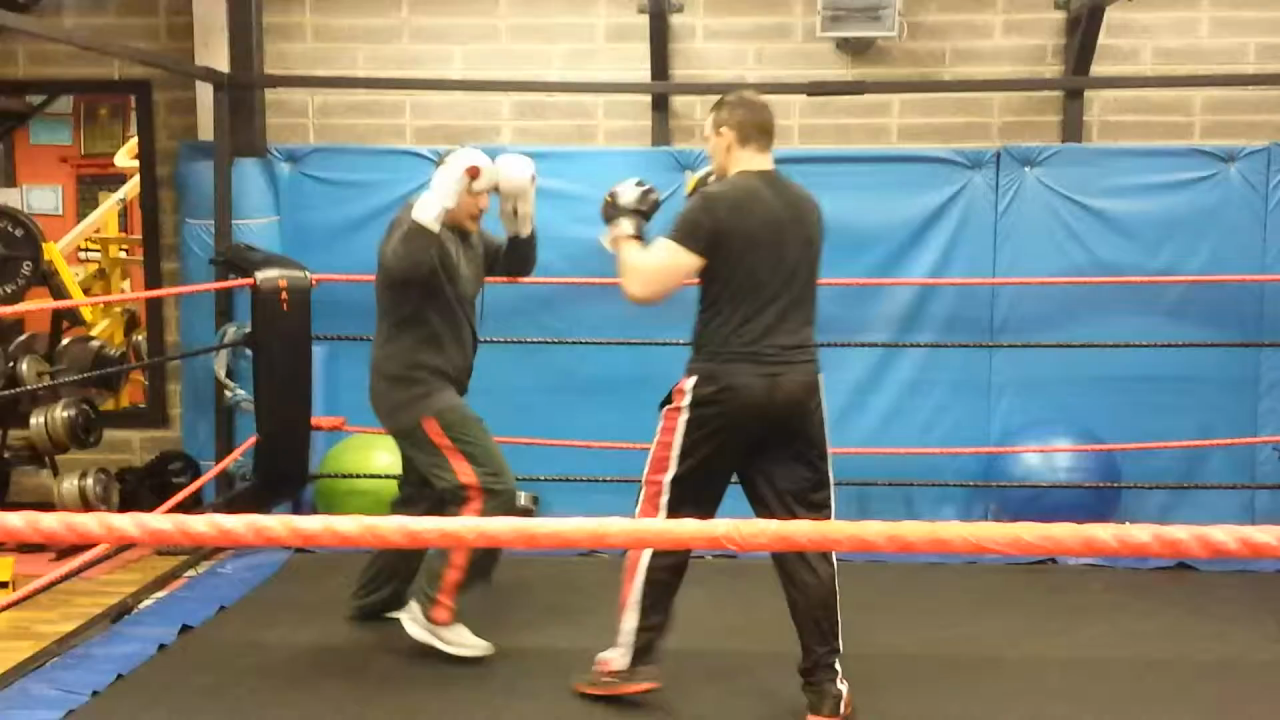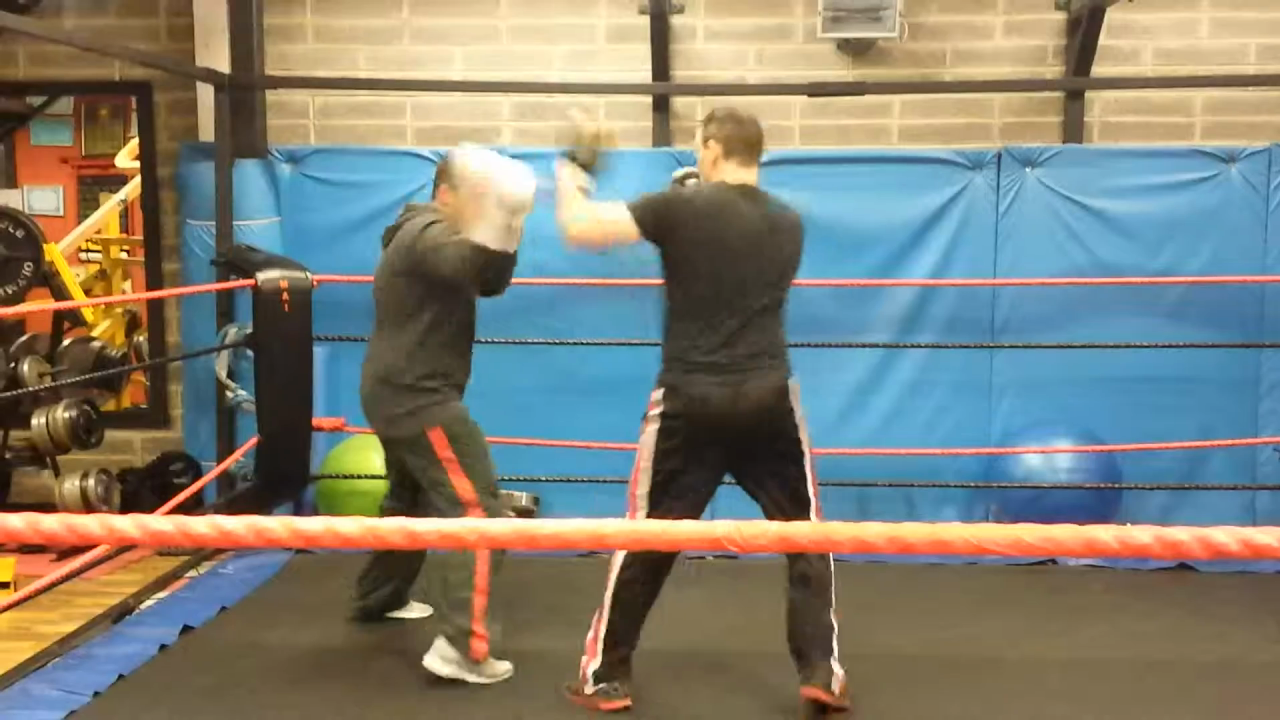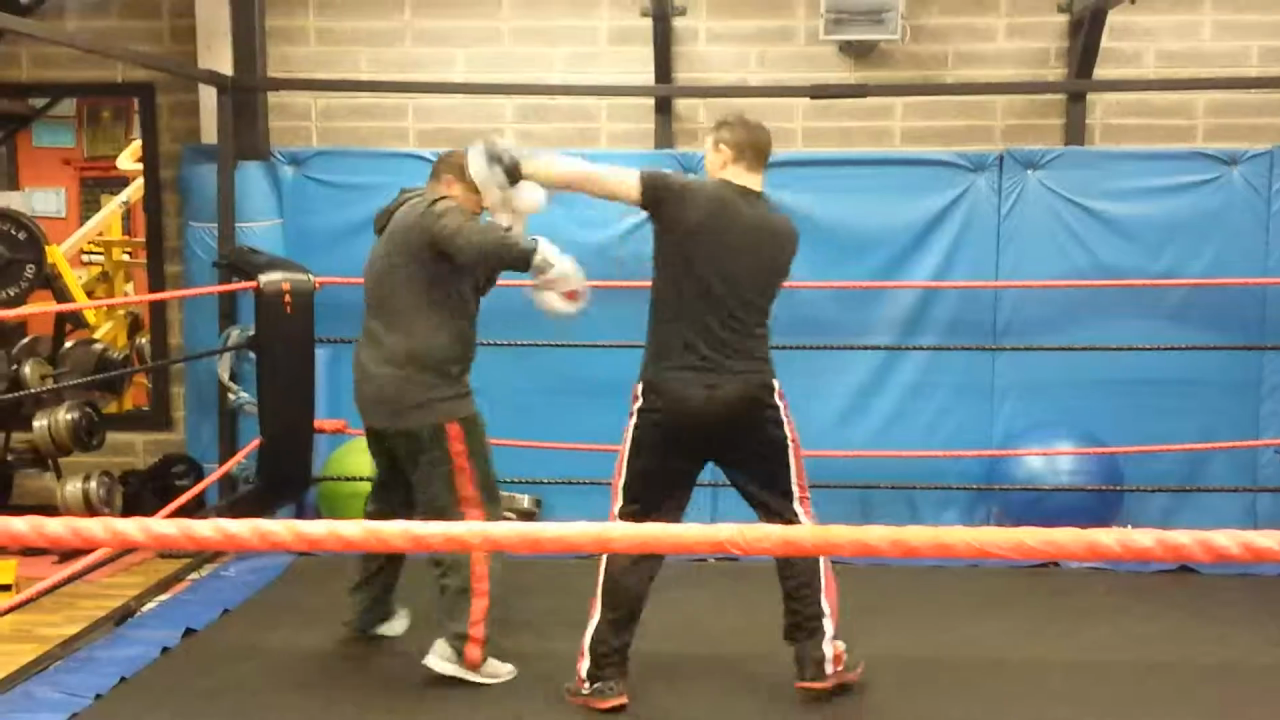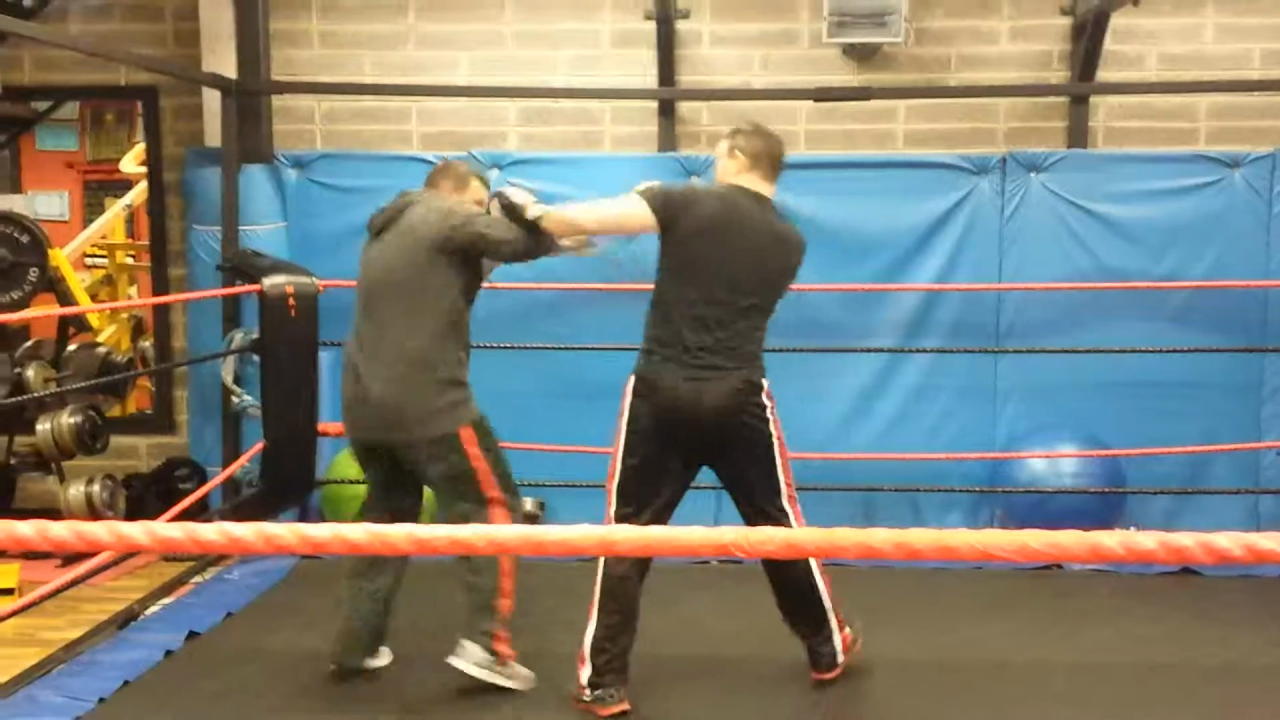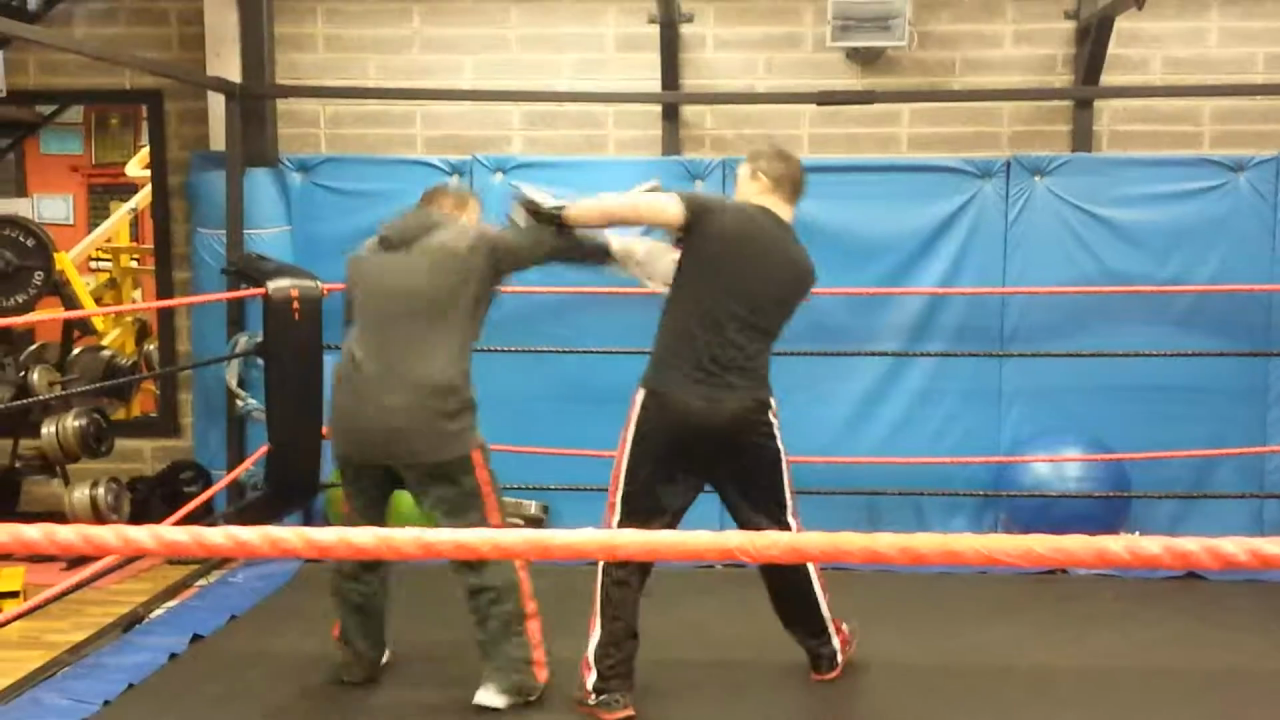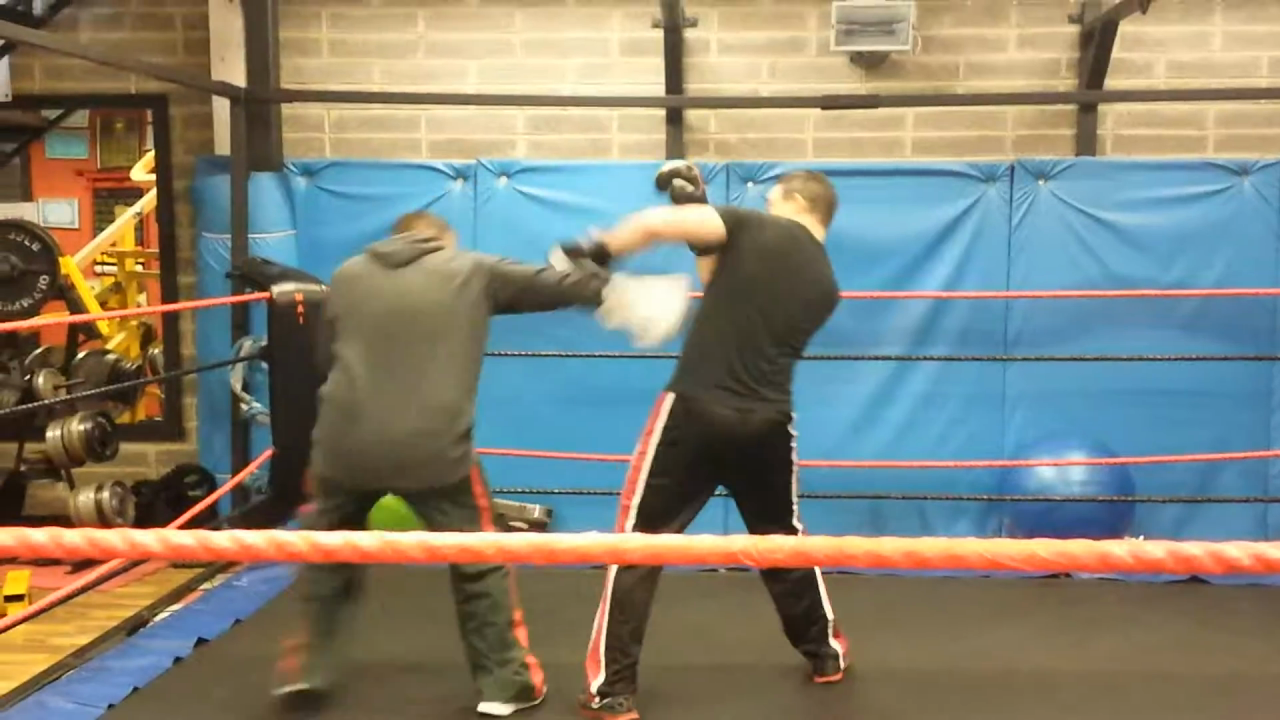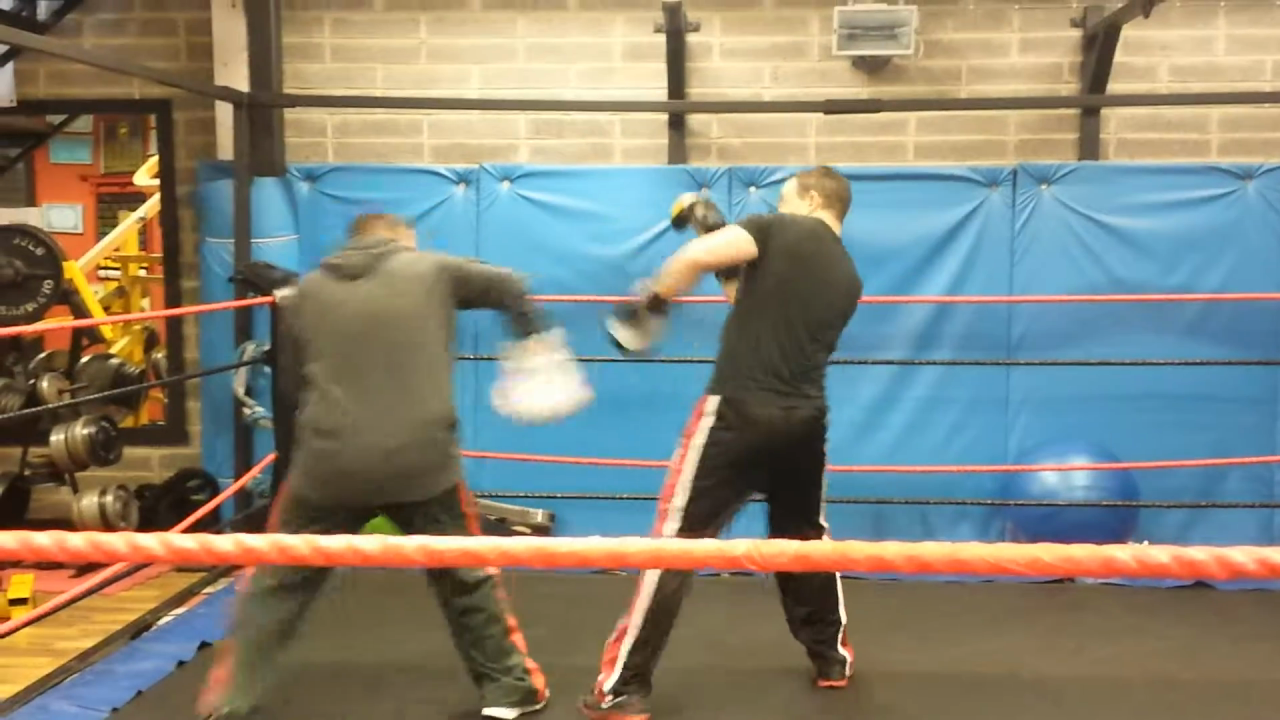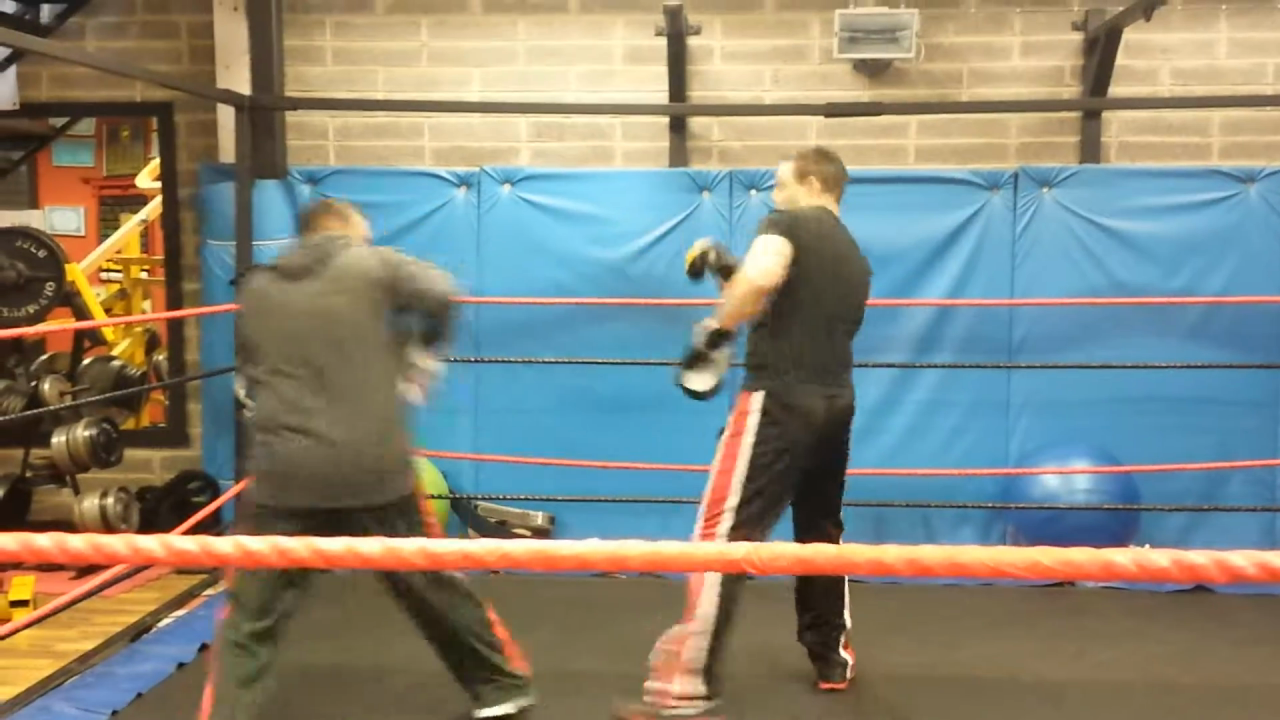
dt=0.1s
person 1, frame 1
left shoulder: (714, 205)
right shoulder: (805, 206)
left elbow: (643, 288)
left wrist: (624, 228)
left hip: (721, 389)
right hip: (796, 387)
left knee: (666, 520)
left ankle: (629, 661)
person 1, frame 2
left shoulder: (685, 206)
right shoulder: (788, 224)
left elbow: (578, 228)
left wrist: (568, 173)
left hip: (691, 400)
right hip: (768, 396)
right knee: (802, 532)
left ankle: (606, 676)
right ankle: (822, 672)
person 1, frame 3
left shoulder: (681, 196)
right shoulder: (782, 233)
left elbow: (582, 174)
left wrist: (514, 163)
left hip: (669, 396)
right hip: (748, 396)
right knee: (793, 521)
left ankle: (601, 675)
right ankle: (822, 659)
person 1, frame 4
left shoulder: (691, 202)
right shoulder: (790, 241)
left elbow: (600, 217)
left wrist: (537, 218)
left hip: (662, 393)
right hip: (739, 397)
left knee: (628, 535)
right knee: (779, 524)
right ankle: (827, 650)
person 1, frame 5
left shoulder: (721, 215)
right shoulder: (800, 264)
left elbow: (626, 206)
left wrist: (560, 213)
left hip: (669, 401)
right hip: (745, 411)
right knee: (776, 532)
right ankle: (825, 648)
person 1, frame 6
left shoulder: (754, 228)
right shoulder: (826, 285)
left elbow: (661, 223)
left wrist: (599, 246)
right wrist: (710, 245)
left hip: (695, 411)
right hip: (768, 423)
right knee: (782, 538)
right ankle: (826, 654)
person 1, frame 7
left shoulder: (781, 230)
right shoulder: (849, 278)
left elbow: (702, 256)
left wrist: (648, 299)
right wrist: (721, 229)
left hip: (739, 411)
right hip: (804, 418)
left knee: (675, 544)
right knee: (803, 535)
right ankle: (830, 656)
person 1, frame 8
left shoulder: (787, 223)
right shoulder: (856, 261)
left elbow: (762, 278)
left wrist: (712, 331)
right wrist: (730, 267)
left hip: (777, 404)
right hip: (835, 408)
left knee: (721, 540)
right knee: (820, 534)
right ankle: (832, 658)
person 2, frame 1
left shoulder: (461, 237)
right shoulder: (417, 235)
left elbow: (516, 262)
right elbow: (401, 267)
left wrist: (520, 211)
right wrist: (441, 198)
left hip: (419, 389)
right hip: (418, 394)
left knee: (425, 496)
right knee: (487, 491)
left ankle: (380, 596)
right ankle: (435, 612)
person 2, frame 2
left shoulder: (441, 235)
right shoulder: (429, 235)
left elbow: (489, 280)
right elbow: (464, 268)
left wrist: (508, 226)
right wrist: (494, 221)
left hip: (402, 396)
right hip: (418, 401)
left knee: (411, 500)
right knee: (474, 508)
left ankle: (379, 595)
right ankle: (460, 647)
person 2, frame 3
left shoulder: (400, 224)
right shoulder: (433, 215)
left elbow: (476, 271)
right elbow: (493, 247)
left wrist: (519, 252)
right wrist: (549, 257)
left hip: (379, 394)
right hip: (427, 396)
left knee: (392, 501)
right knee: (467, 513)
left ankle: (372, 609)
right ankle: (462, 648)
person 2, frame 4
left shoulder: (390, 234)
right shoulder: (445, 217)
right elbow: (517, 240)
left hip: (365, 404)
right hip: (428, 406)
left knee: (385, 517)
right knee: (490, 509)
left ankle: (357, 646)
right ankle: (485, 645)
person 2, frame 5
left shoulder: (366, 256)
right shoulder: (474, 247)
right elbow: (553, 240)
left hip: (356, 422)
right hip: (432, 427)
left ankle: (359, 656)
right ankle: (513, 675)
person 2, frame 6
left shoulder: (349, 276)
right shoulder: (470, 272)
left elbow: (329, 355)
right elbow: (553, 283)
right wrist: (621, 293)
left hip: (345, 446)
right hip: (433, 449)
left knee: (327, 555)
right knee: (477, 562)
left ankle: (308, 672)
person 2, frame 7
left shoulder: (306, 292)
right shoulder: (429, 271)
left elbow: (295, 379)
right elbow: (508, 287)
right wrist: (539, 344)
left hip: (331, 463)
right hip: (421, 463)
left knee: (279, 585)
right knee: (465, 577)
person 2, frame 8
left shoulder: (257, 290)
right shoulder: (374, 265)
right elbow: (439, 300)
right wrist: (414, 349)
left hip: (282, 474)
right hip: (374, 467)
left knee: (252, 612)
right knee: (435, 583)
